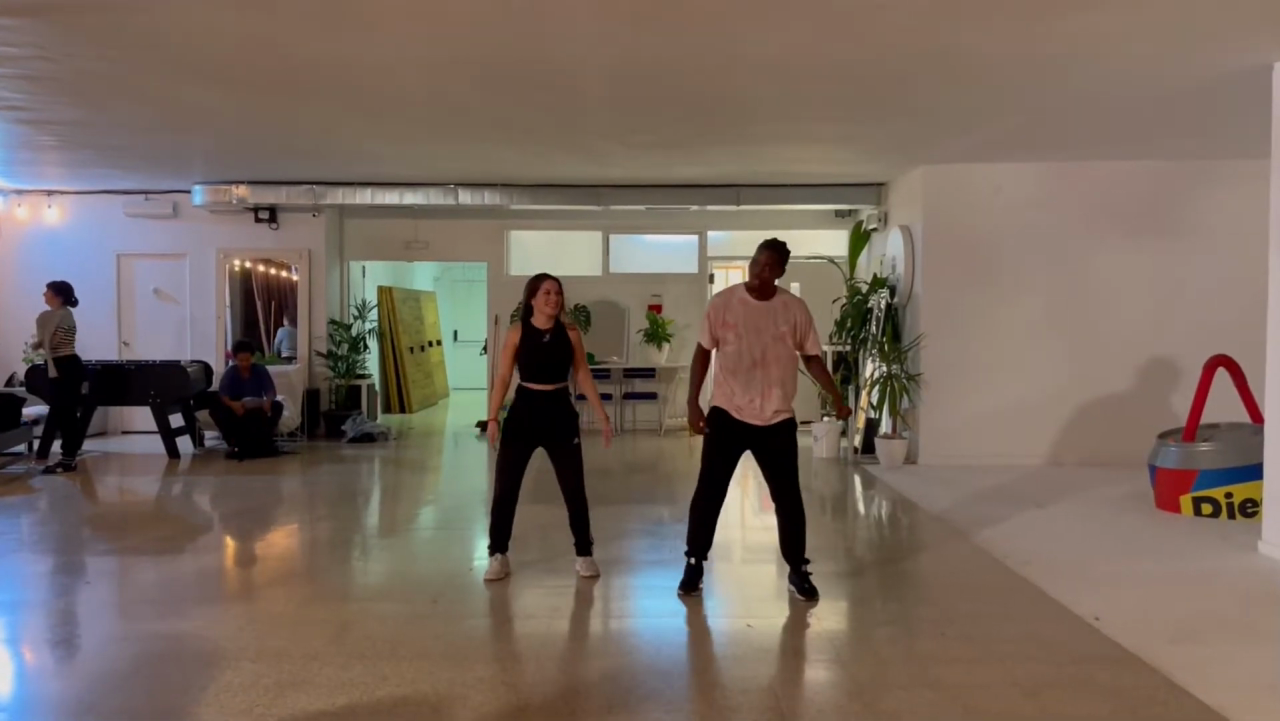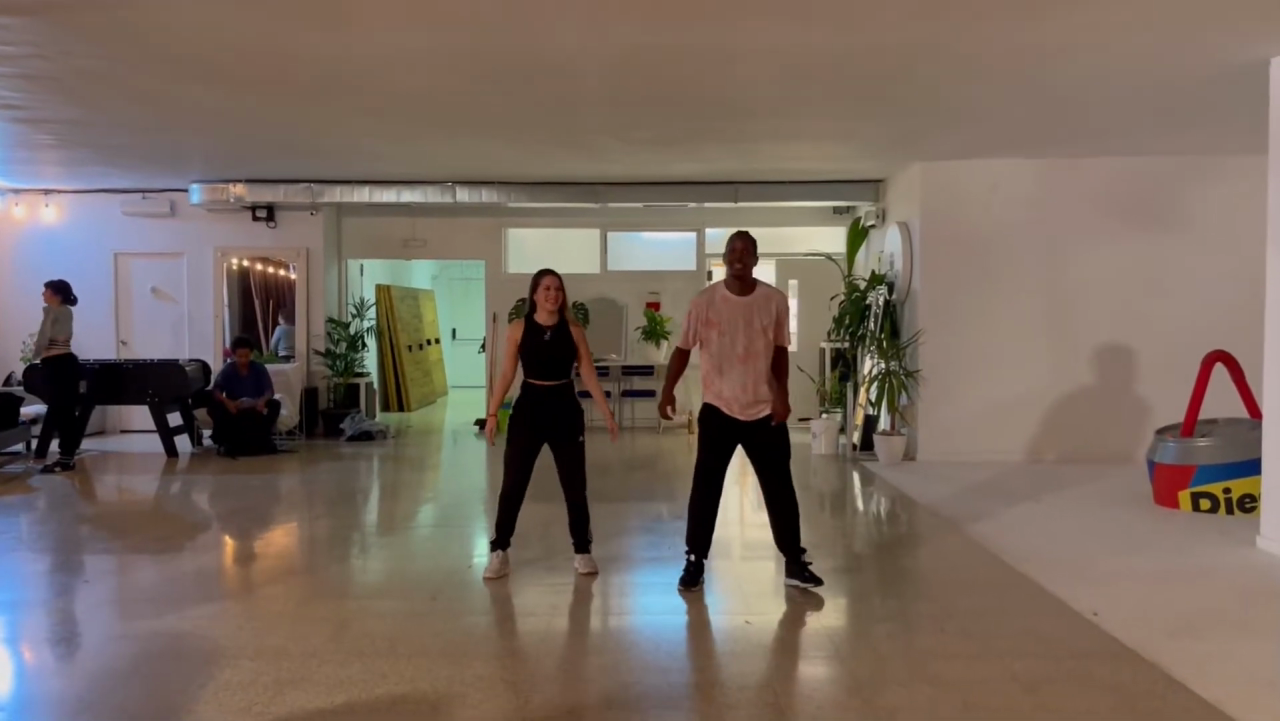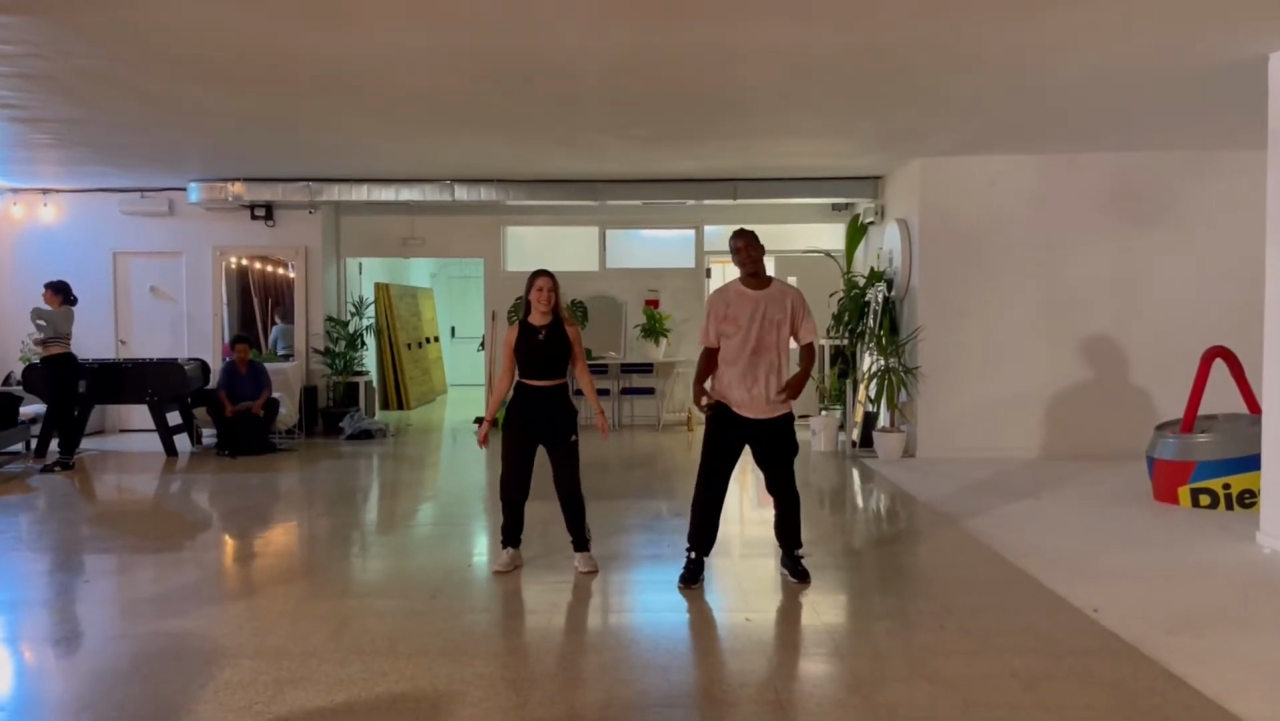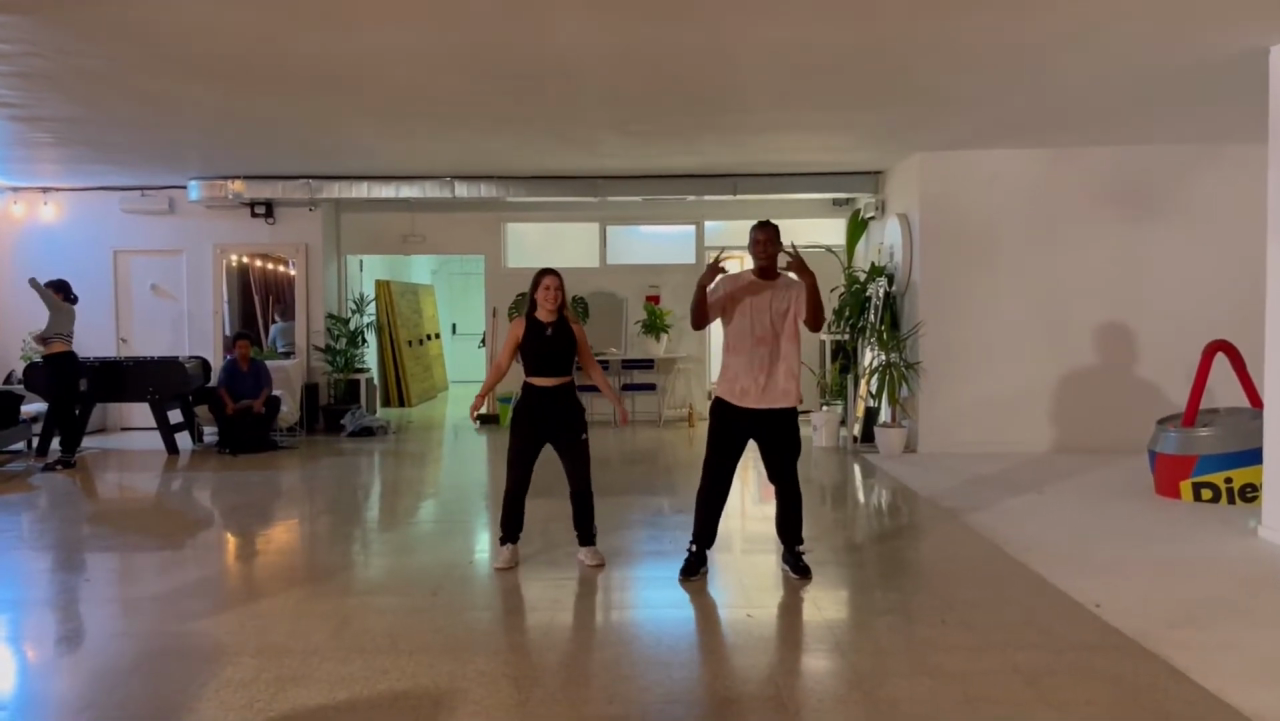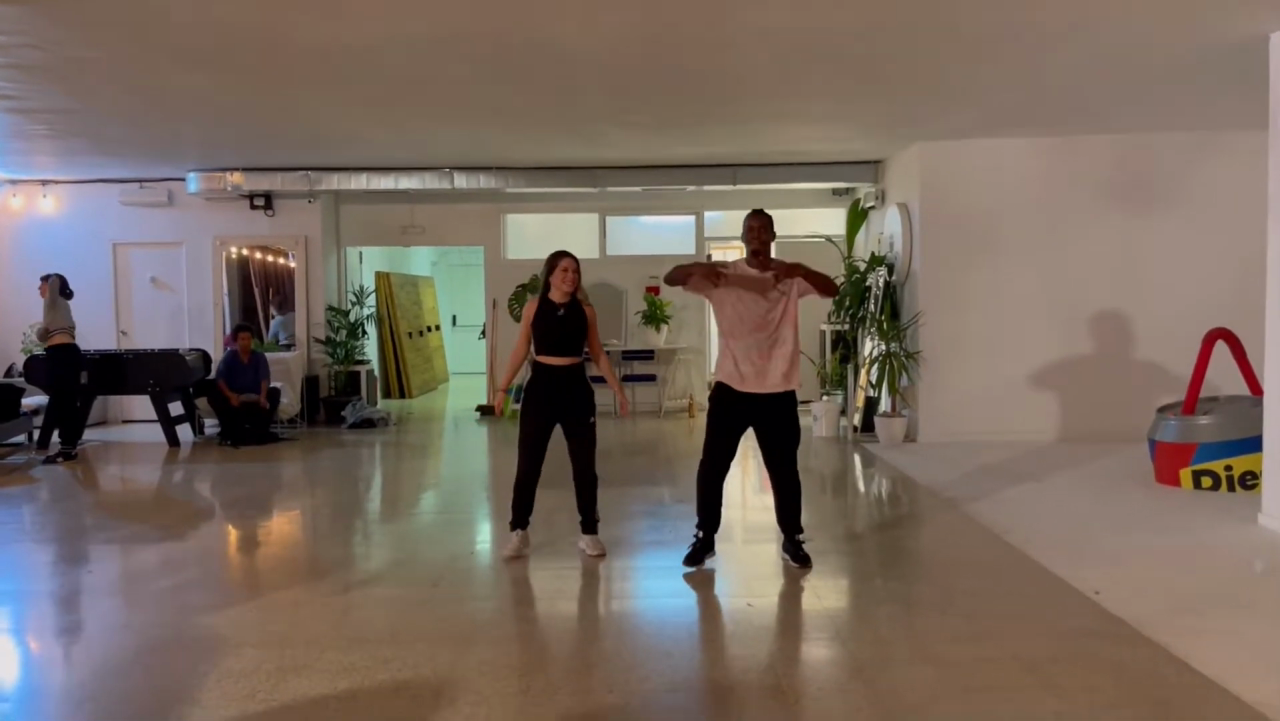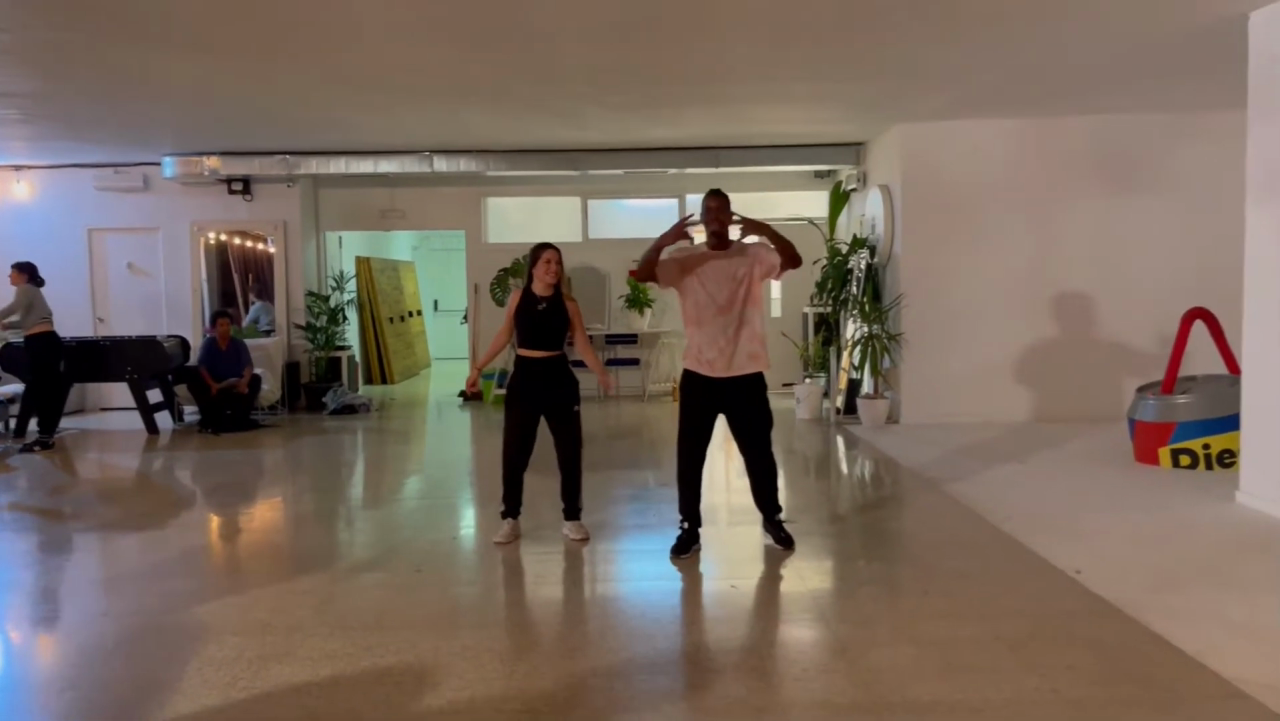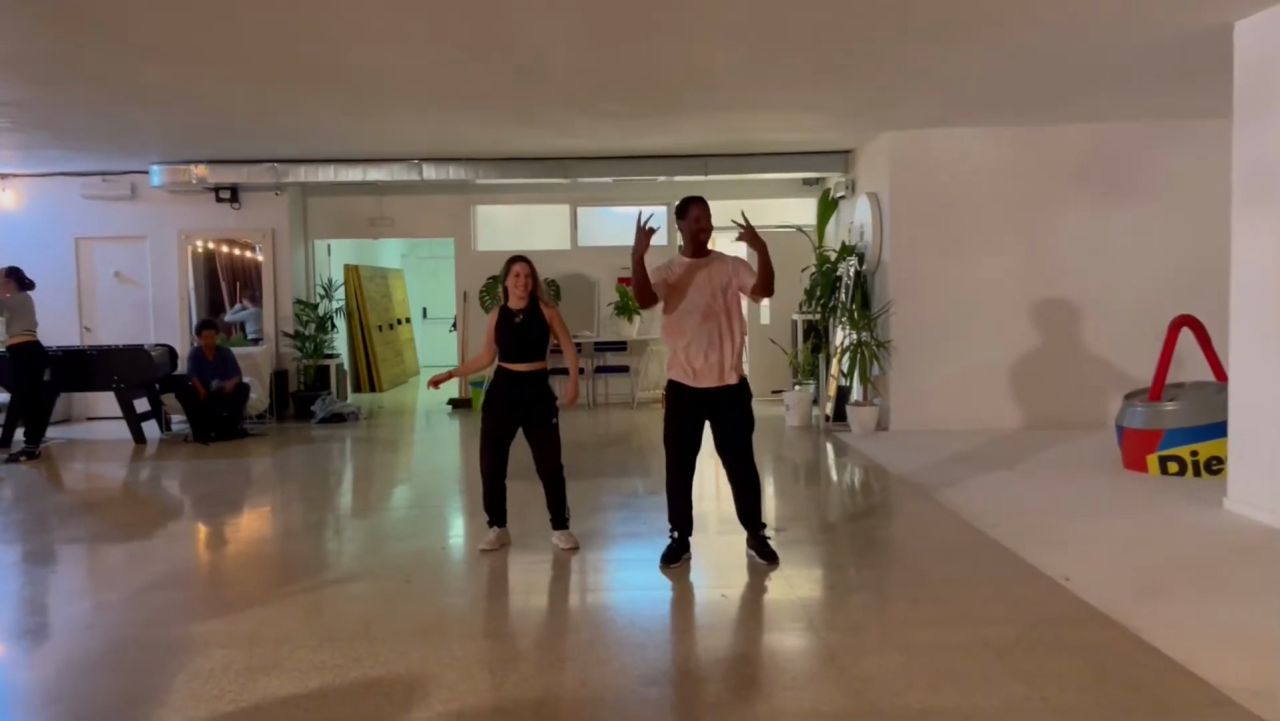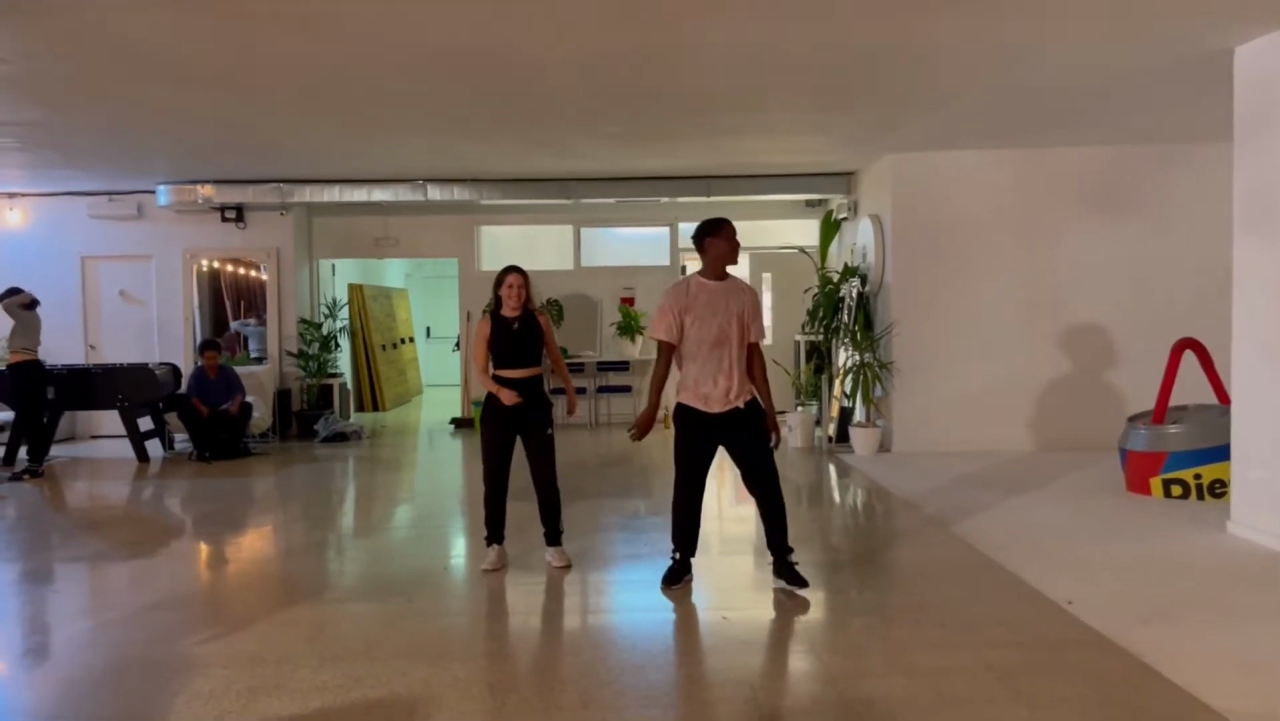
dt=0.3s
person 1, frame 1
left shoulder: (795, 309)
right shoulder: (722, 302)
left elbow: (812, 358)
right elbow: (703, 352)
left wrist: (835, 396)
right wrist: (693, 403)
left hip: (777, 419)
right hip: (727, 414)
left knee: (788, 497)
right knee: (709, 491)
left ankle: (798, 570)
right ankle: (694, 563)
person 1, frame 2
left shoulder: (775, 300)
right shoulder: (705, 301)
left elbow: (780, 351)
right elbow: (683, 349)
left wrist: (783, 395)
right wrist: (667, 390)
left hip: (764, 412)
right hip: (718, 410)
left knee: (780, 489)
right knee: (705, 489)
left ankle: (794, 562)
right ankle: (695, 561)
person 1, frame 3
left shoulder: (790, 297)
right shoulder: (721, 298)
left elbow: (809, 347)
right elbow: (708, 349)
left wrist: (803, 375)
right wrist: (698, 383)
left hip: (774, 410)
right hip: (727, 409)
left knee: (783, 487)
right knee: (709, 485)
left ankle: (791, 554)
right ankle: (696, 558)
person 1, frame 4
left shoulder: (797, 288)
right shoulder: (730, 284)
left elbow: (816, 325)
right elbow: (697, 322)
left wrist: (808, 279)
right wrist: (702, 284)
left hip: (780, 403)
right hip: (731, 401)
left knee: (786, 482)
right knee: (714, 479)
left ankle: (792, 550)
right ankle: (698, 551)
person 1, frame 5
left shoulder: (790, 276)
right shoulder: (722, 275)
left elbow: (831, 290)
right elbow: (671, 279)
left wrist: (800, 271)
right wrist: (699, 268)
left hip: (778, 391)
right hip: (730, 387)
left knee: (784, 470)
right knee: (711, 466)
left ankle: (792, 539)
right ankle: (704, 538)
person 1, frame 6
left shoulder: (754, 255)
right shoulder: (684, 260)
left elbow: (793, 261)
right elbow: (642, 275)
left wrist: (768, 232)
right wrist: (662, 242)
left hip: (746, 373)
right hip: (699, 374)
left knee: (759, 452)
right knee: (689, 456)
left ankle: (772, 518)
right ankle: (689, 528)
person 1, frame 7
left shoulder: (732, 266)
right shoulder: (665, 270)
left elbow: (765, 291)
right elbow: (645, 300)
left wrist: (761, 251)
right wrist: (637, 254)
left hip: (729, 382)
right hip: (684, 384)
left knee: (740, 462)
right knee: (679, 466)
left ankle: (755, 534)
right ankle: (680, 538)
person 1, frame 8
left shoulder: (746, 294)
right shoulder: (679, 294)
left elbow: (753, 354)
right elbow: (664, 353)
left wrist: (769, 409)
right wrist: (651, 409)
left hip: (742, 405)
right hip: (694, 407)
left knee: (765, 483)
right knee: (687, 488)
left ankle: (781, 560)
right ankle: (682, 559)
person 2, frame 1
left shoulder: (570, 334)
right shoulder: (517, 332)
left elbow: (584, 378)
right elbow: (503, 379)
left wrist: (603, 417)
right wrist: (492, 418)
left hip: (560, 414)
right hip: (523, 412)
left knee: (574, 488)
right knee: (505, 487)
left ankle: (583, 554)
right ankle: (498, 555)
person 2, frame 2
left shoulder: (573, 330)
right shoulder: (519, 328)
left elbow: (589, 373)
right elbow: (507, 374)
left wrist: (607, 413)
right wrist: (492, 413)
left hip: (565, 409)
right hip: (528, 408)
left knee: (575, 485)
right knee: (513, 482)
left ankle: (582, 551)
right ankle: (499, 552)
person 2, frame 3
left shoulder: (568, 329)
right shoulder: (515, 331)
left elbow: (582, 372)
right elbow: (505, 377)
left wrist: (597, 410)
right wrist: (488, 417)
left hip: (559, 408)
right hip: (523, 408)
left knee: (568, 484)
right knee: (513, 484)
left ankle: (581, 550)
right ankle: (510, 548)
person 2, frame 4
left shoulder: (573, 327)
right shoulder: (520, 326)
left elbow: (591, 366)
right elbow: (501, 364)
left wrist: (615, 398)
right wrist: (482, 394)
left hip: (567, 407)
right hip: (531, 406)
left knee: (581, 481)
right knee: (516, 480)
left ankle: (587, 544)
right ankle: (508, 545)
person 2, frame 5
left shoulder: (584, 310)
right shoulder: (534, 306)
left elbow: (598, 354)
right elbow: (521, 350)
left wrist: (617, 390)
right wrist: (502, 388)
left hip: (575, 388)
right hip: (541, 387)
left knee: (584, 465)
right knee: (528, 463)
left ankle: (589, 532)
right ankle: (519, 531)
person 2, frame 6
left shoulder: (567, 303)
right shoulder: (518, 297)
left elbow: (582, 344)
right elbow: (505, 335)
left wrist: (601, 374)
right wrist: (478, 368)
left hip: (559, 380)
right hip: (524, 379)
left knee: (570, 453)
right knee: (514, 454)
left ankle: (572, 519)
right ankle: (510, 519)
person 2, frame 7
left shoulder: (546, 311)
right shoulder: (497, 315)
left elbow: (568, 348)
right elbow: (486, 357)
left wrist: (573, 379)
right wrist: (450, 374)
left hip: (537, 391)
right hip: (502, 392)
left knee: (550, 465)
right knee: (491, 466)
left ankle: (560, 527)
right ankle: (497, 528)
person 2, frame 8
left shoulder: (539, 320)
right shoulder: (487, 324)
left elbow: (555, 358)
right elbow: (481, 371)
left wrist: (570, 392)
right wrist: (498, 391)
left hip: (535, 400)
right hip: (499, 406)
left knee: (545, 477)
right knee: (494, 479)
left ankle: (554, 544)
right ankle: (496, 546)
person 3, frame 1
left shoulder: (62, 315)
right shoulder: (55, 315)
left elbow: (53, 342)
left wrist: (41, 343)
right wrist: (40, 343)
left hip: (66, 368)
right hip: (60, 368)
left knee: (65, 413)
right knee: (62, 413)
left ankle: (68, 460)
right ankle: (68, 458)
person 3, frame 2
left shoulder: (63, 312)
right shoulder: (55, 312)
left elbow: (60, 337)
right wrist: (40, 343)
left hip: (62, 365)
right hip: (57, 366)
left knee: (63, 412)
right knee: (60, 412)
left ankle: (66, 459)
right ankle: (66, 457)
person 3, frame 3
left shoulder: (65, 312)
right shoulder: (56, 315)
right elbow: (51, 340)
right wrist: (40, 341)
left hip: (62, 364)
right hip: (56, 365)
left knee: (62, 411)
right knee: (60, 412)
left ankle: (66, 458)
right ankle: (66, 457)
person 3, frame 4
left shoulder: (65, 309)
right shoulder: (57, 313)
left elbow: (46, 297)
right elbow: (49, 338)
left wrist: (34, 284)
right wrist: (39, 338)
left hip: (62, 362)
right hip: (57, 363)
left knee: (62, 410)
right knee: (62, 410)
left ankle: (67, 457)
right ankle: (68, 455)
person 3, frame 5
left shoulder: (55, 301)
right shoulder: (58, 306)
left elbow: (54, 282)
right elbow: (45, 336)
right wrist: (42, 331)
left hip: (63, 354)
right hip: (63, 355)
left knee: (62, 402)
right knee: (64, 402)
left ankle: (68, 449)
right ankle: (68, 447)
person 3, frame 6
left shoulder: (26, 290)
right shoulder: (30, 292)
right elbow: (22, 321)
left hip: (42, 343)
right hip: (44, 342)
left knee: (40, 391)
right knee: (45, 391)
left ankle: (45, 438)
right ankle: (46, 436)
person 3, frame 7
left shoulder: (18, 299)
right shoulder: (20, 299)
left hip: (25, 352)
right hip: (27, 352)
left knee: (26, 400)
right knee: (27, 400)
left ankle: (32, 448)
right ankle: (32, 445)
person 3, frame 8
left shoulder: (27, 317)
right shoulder: (28, 317)
left wrist: (23, 298)
right wrist: (25, 298)
left hip: (26, 371)
right hip: (26, 370)
left knee: (28, 418)
right knee: (29, 418)
left ankle: (35, 466)
right ankle: (36, 463)
